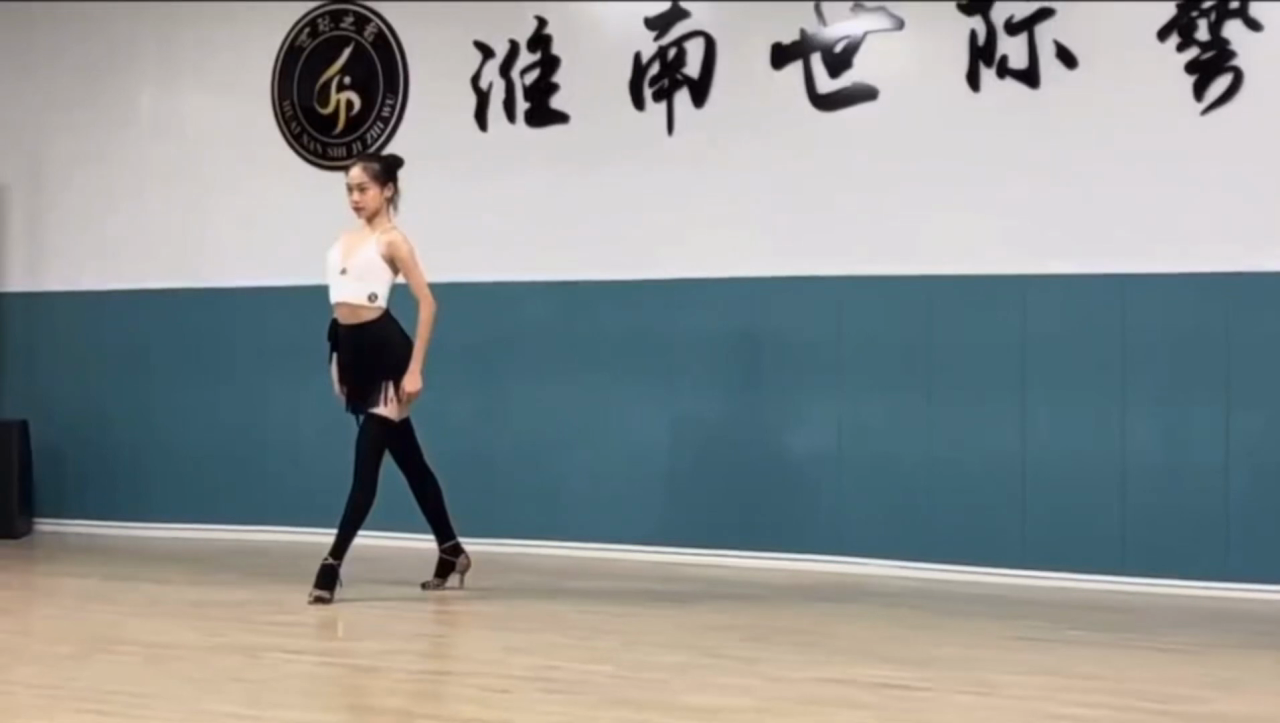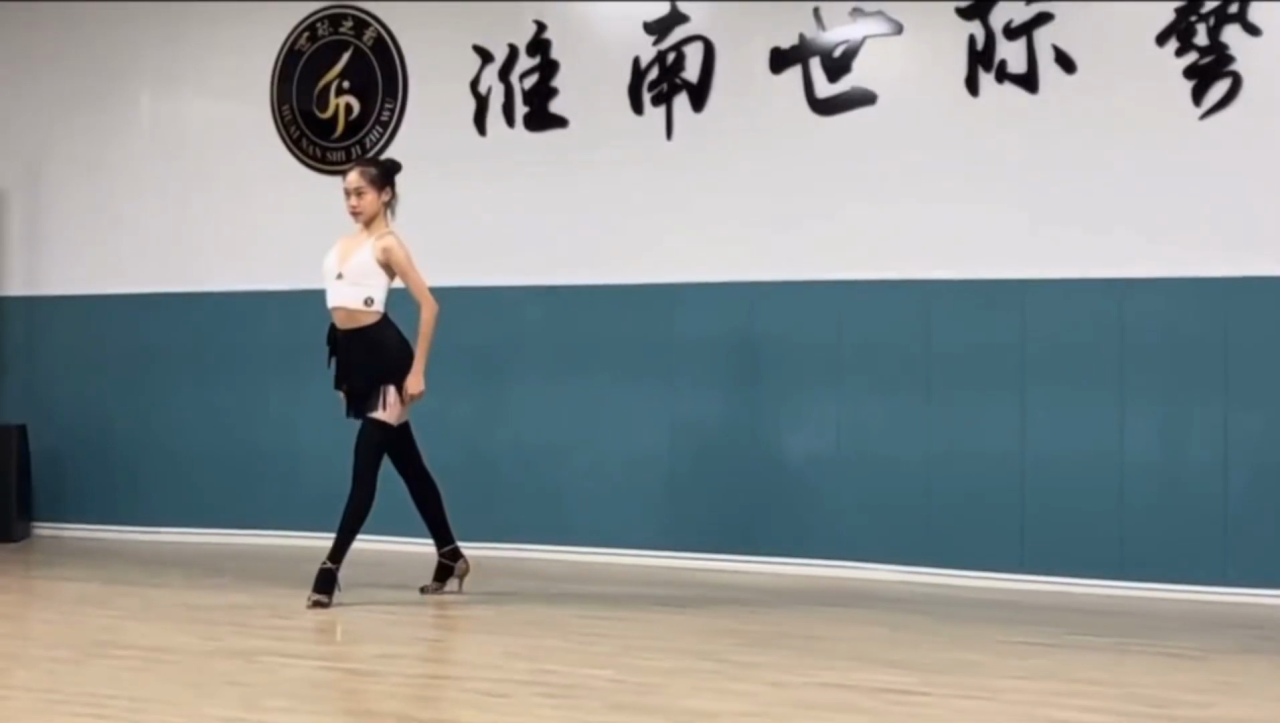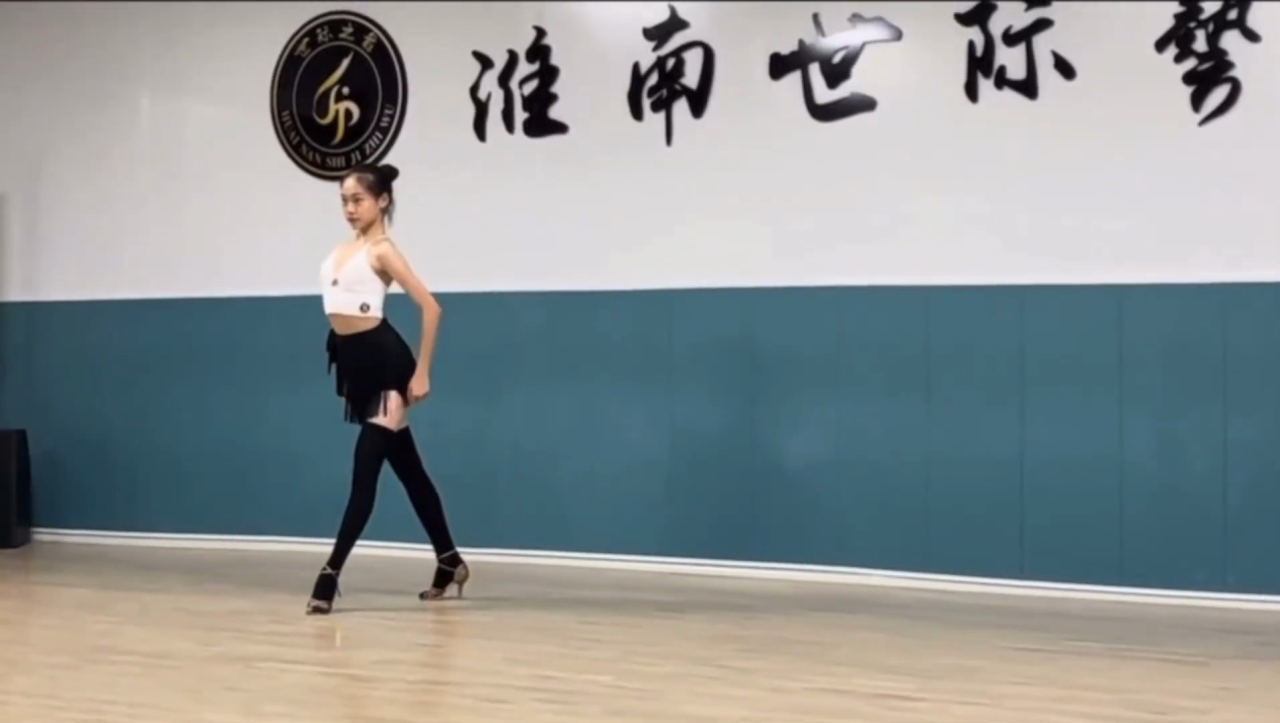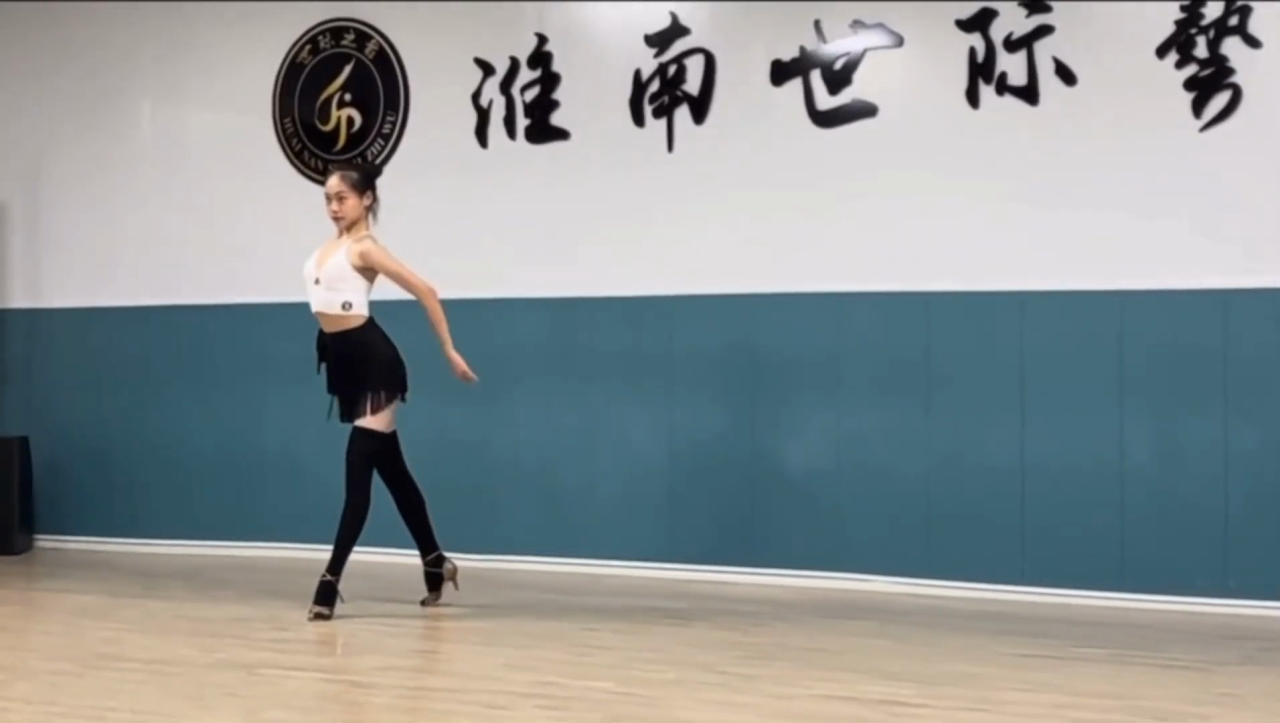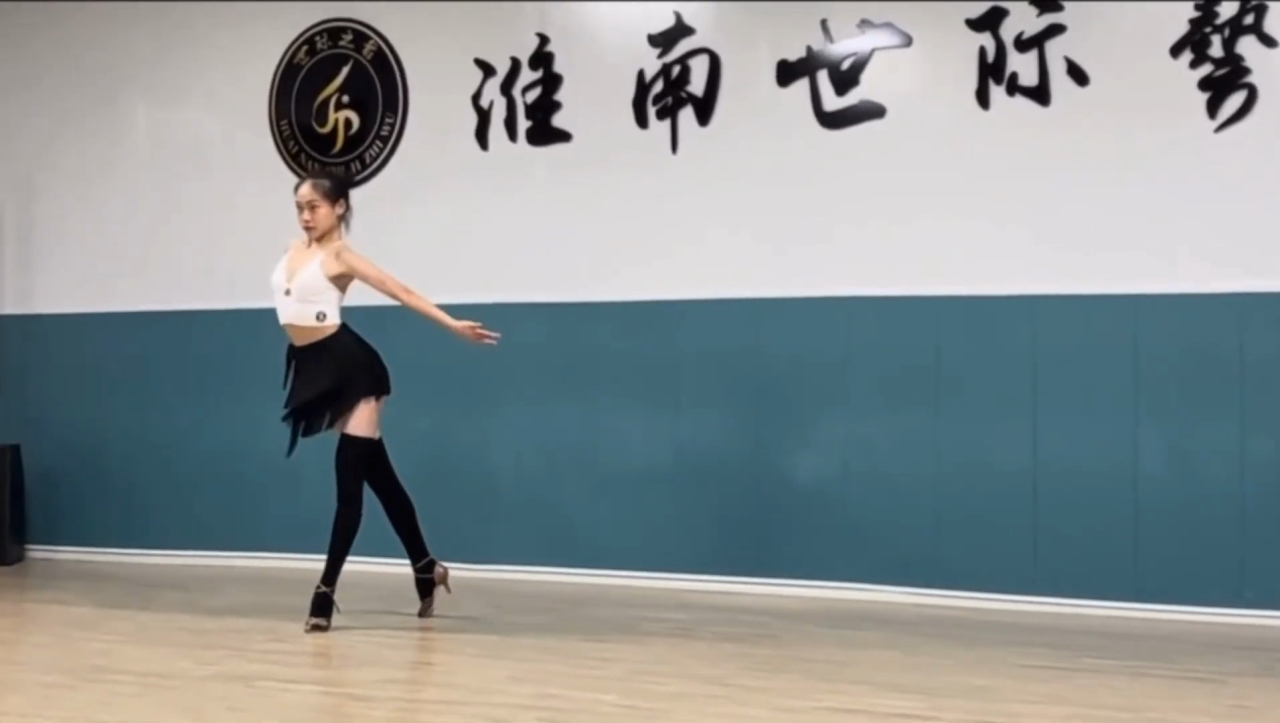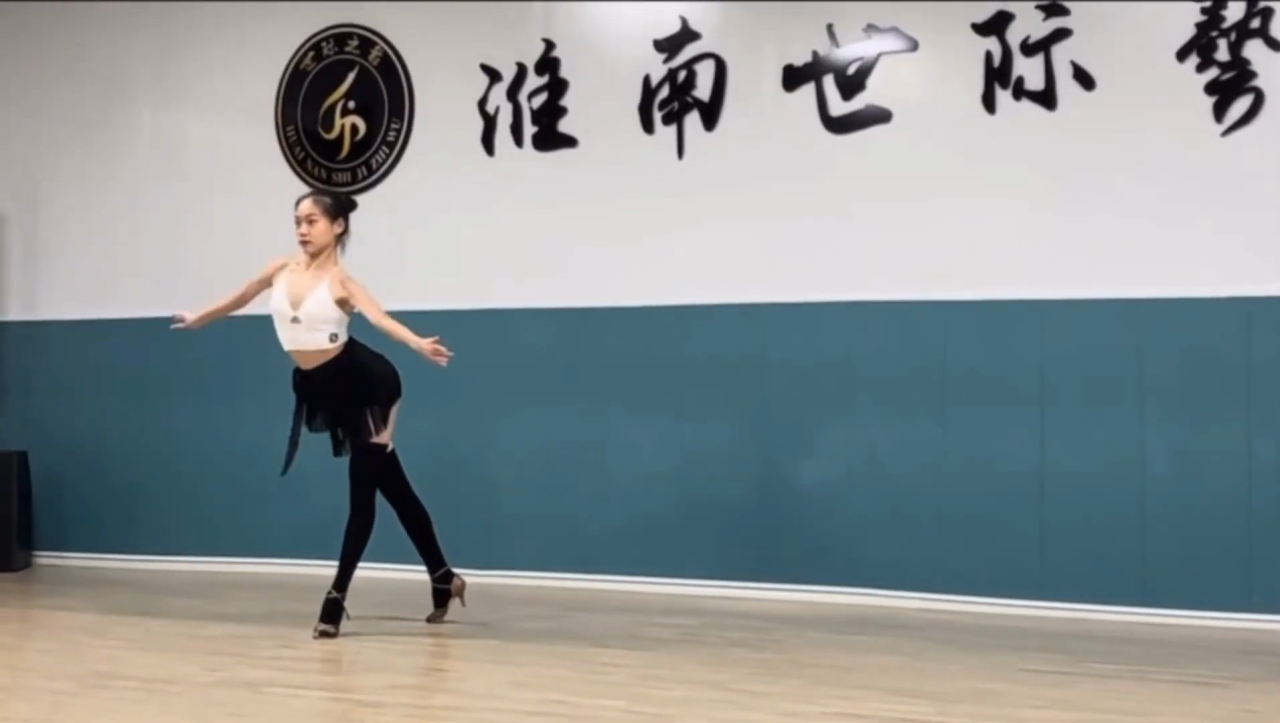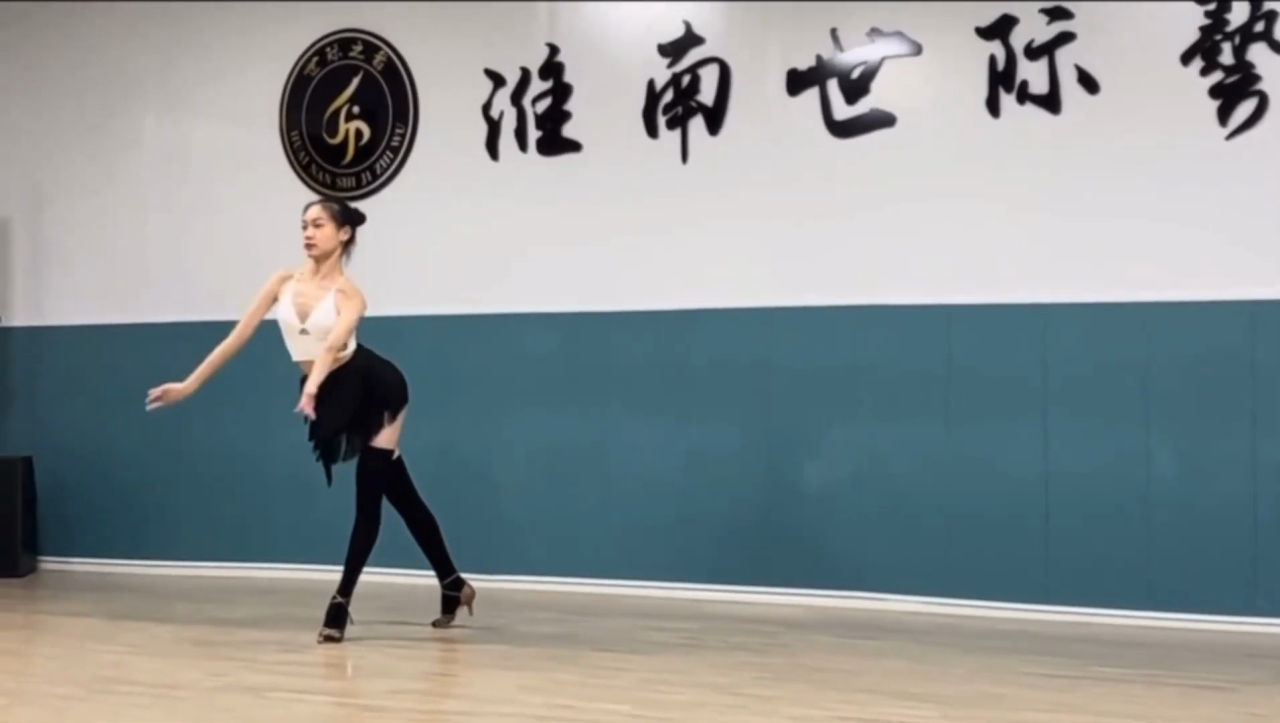
dt=0.4s
person 1, frame 1
left shoulder: (392, 239)
right shoulder: (347, 238)
left elbow: (427, 303)
left wrist: (414, 369)
right wrist: (337, 363)
left hip: (383, 348)
right hip: (351, 348)
left knee: (366, 461)
right knee: (408, 458)
left ankle: (332, 564)
right ankle: (451, 551)
person 1, frame 2
left shoulder: (387, 244)
right shoulder: (345, 242)
left elbow: (428, 305)
left wrist: (417, 371)
right wrist: (342, 369)
left hip: (382, 353)
right hip: (352, 353)
left knee: (365, 465)
right knee: (407, 463)
left ankle: (330, 569)
right ankle: (450, 556)
person 1, frame 3
left shoulder: (382, 251)
right shoulder: (345, 248)
left elbow: (430, 307)
left wrist: (421, 373)
left hip: (382, 359)
right hip: (352, 359)
left knee: (365, 469)
right knee: (407, 467)
left ankle: (330, 574)
right ankle: (449, 561)
person 1, frame 4
left shoulder: (365, 248)
right shoulder: (333, 245)
left elbow: (424, 291)
left wrist: (450, 352)
left hip: (369, 357)
right hip: (342, 355)
left knee: (358, 468)
right knee: (389, 467)
left ankle: (331, 580)
right ankle: (434, 561)
person 1, frame 5
left shoulder: (340, 255)
right shoulder: (294, 249)
left elbow: (400, 291)
left wrist: (454, 324)
right wrist: (291, 300)
left hip: (350, 365)
right hip: (312, 367)
left knee: (350, 476)
right knee: (377, 473)
left ankle: (326, 591)
right ankle: (426, 567)
person 1, frame 6
left shoulder: (341, 281)
right shoulder: (282, 269)
left elbow: (378, 317)
right elbow: (238, 299)
left wrist: (418, 343)
right wrist: (196, 319)
left hip: (364, 382)
right hip: (318, 388)
left knee: (365, 487)
right knee: (390, 483)
left ankle: (338, 597)
right ankle: (444, 577)
person 1, frame 7
left shoulder: (349, 296)
right shoulder: (282, 281)
left elbow: (333, 345)
right elbow: (239, 334)
left wrist: (313, 386)
right wrist: (190, 384)
left hip: (373, 387)
right hip: (331, 396)
left knee: (370, 493)
right knee: (396, 490)
left ankle: (340, 602)
right ankle: (451, 583)
